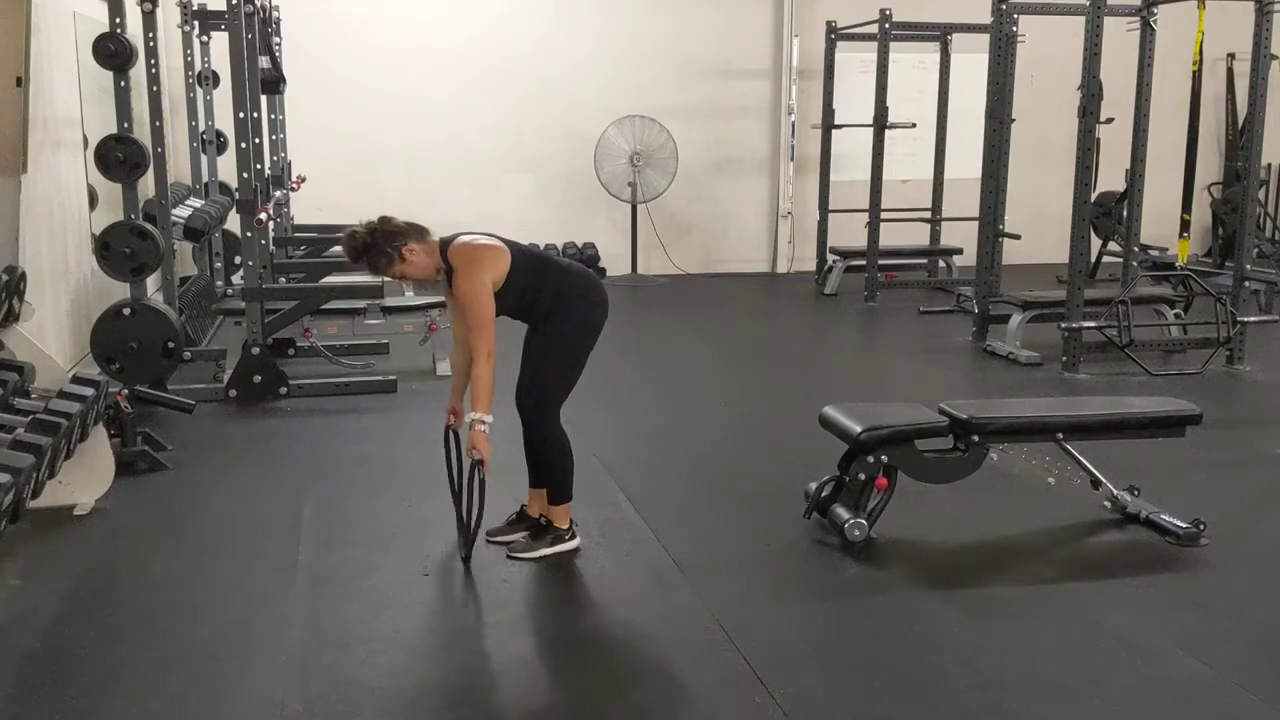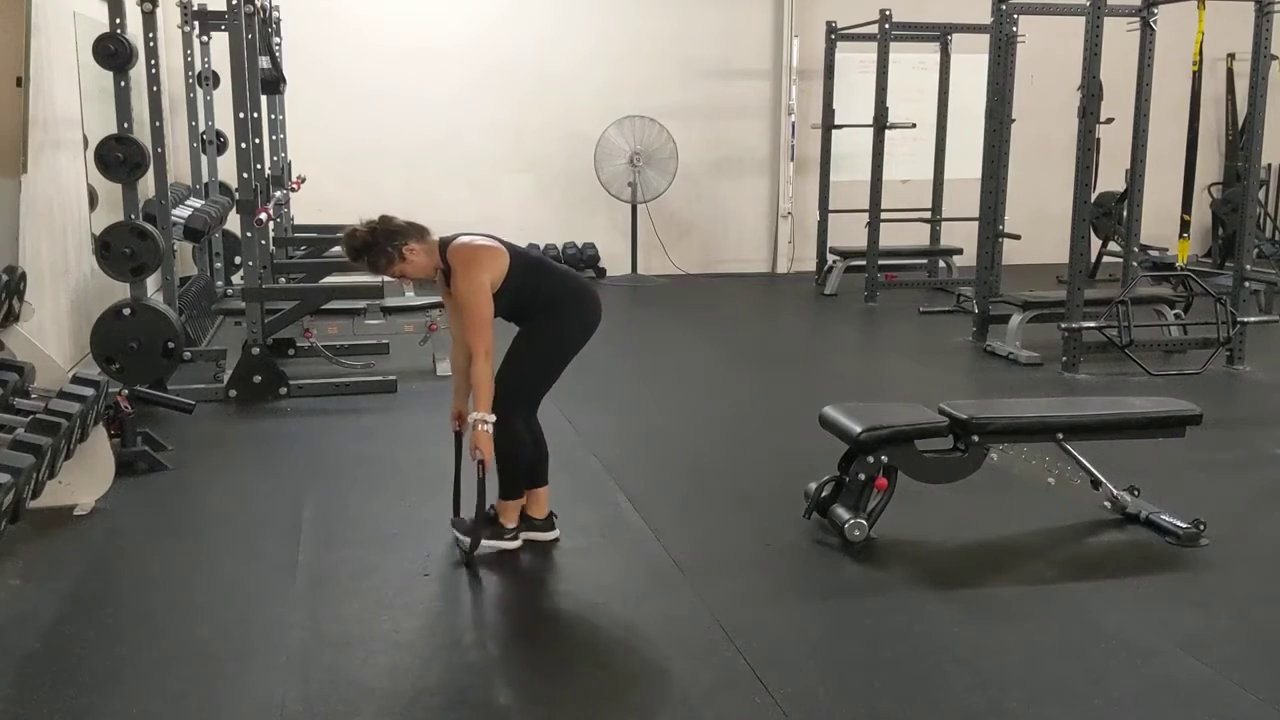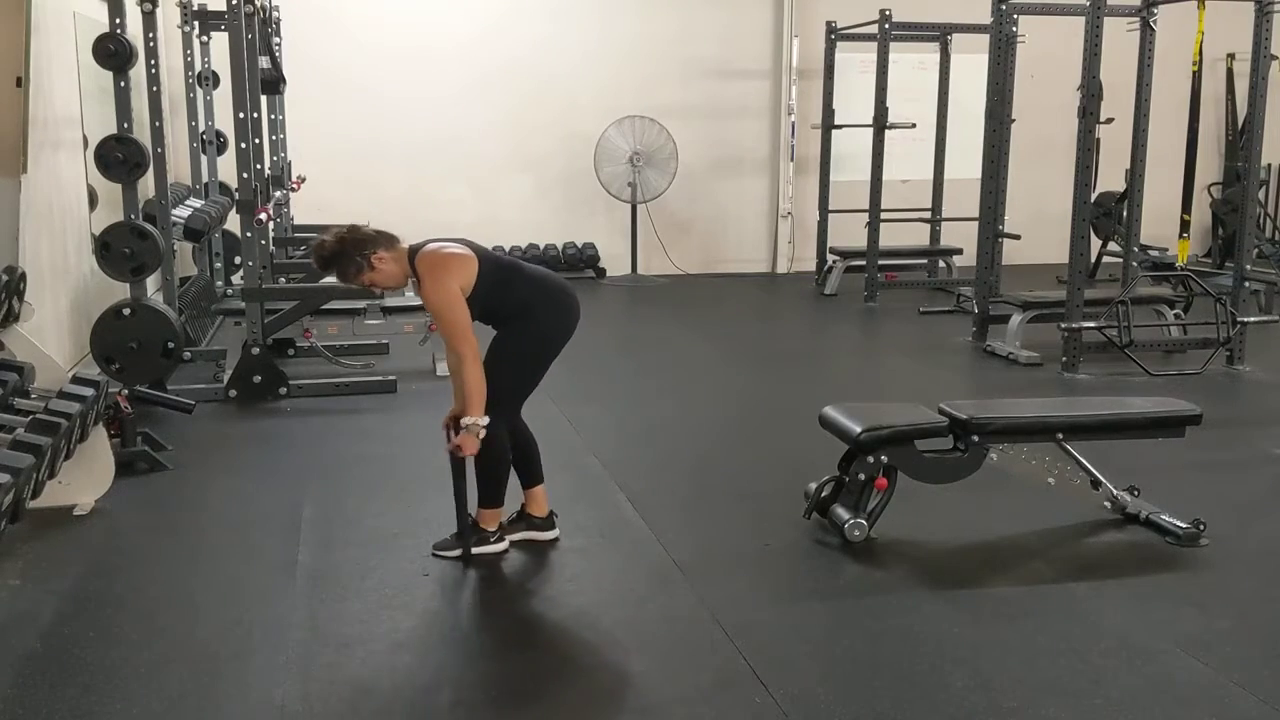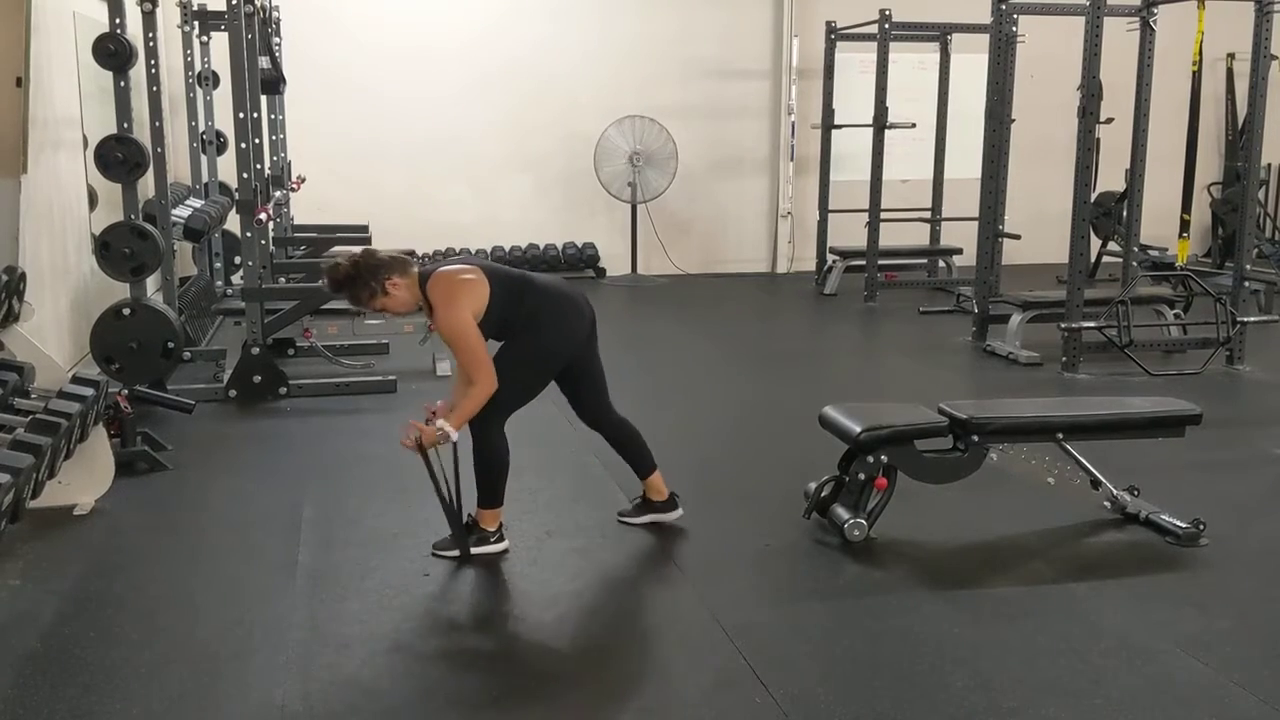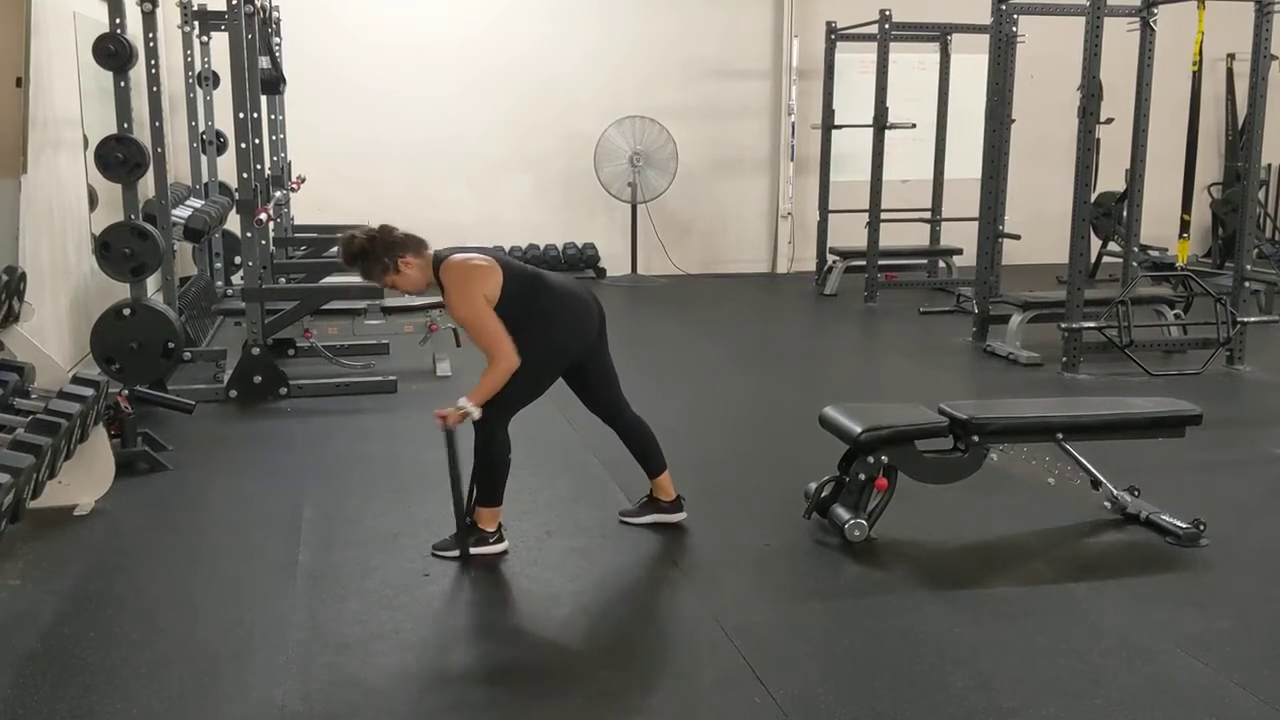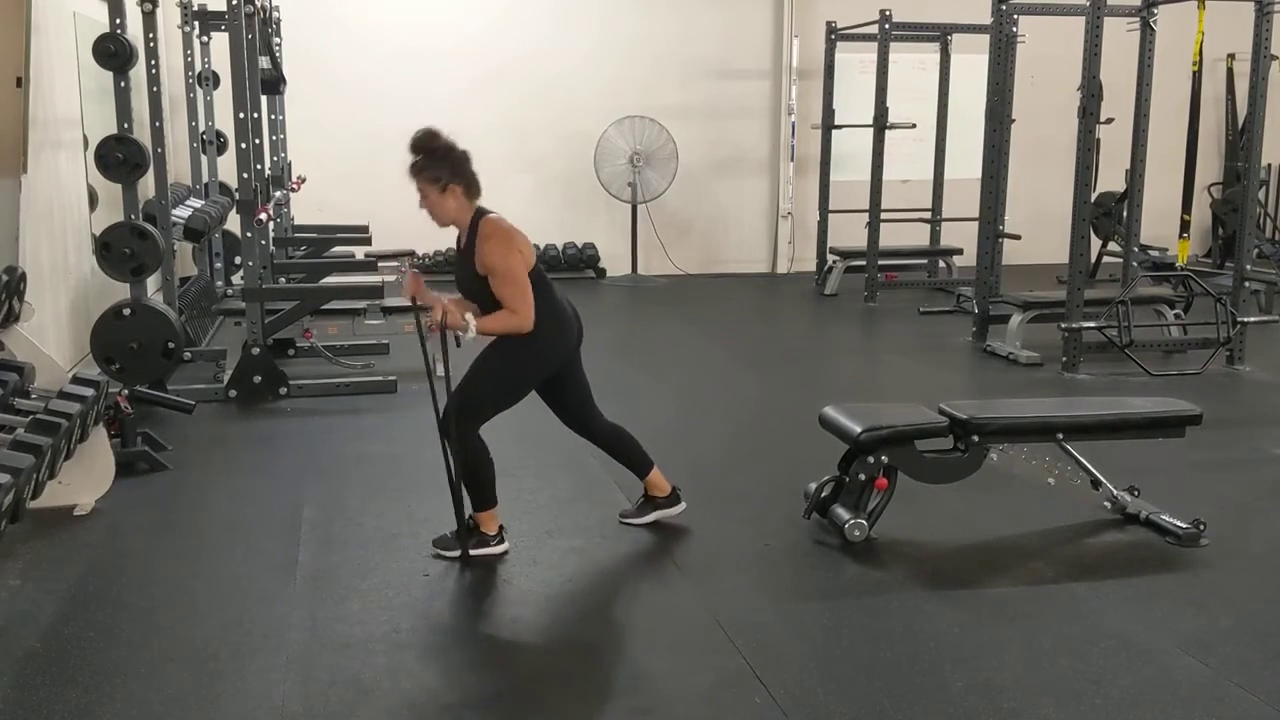
dt=0.5s
person 1, frame 1
left shoulder: (469, 266)
right shoulder: (449, 264)
left elbow: (484, 353)
right elbow: (464, 343)
left wrist: (478, 424)
right wrist: (456, 399)
left hip: (579, 307)
right hip: (554, 311)
left knee: (540, 411)
right knee: (529, 406)
left ankle: (561, 528)
right ankle: (535, 513)
person 1, frame 2
left shoulder: (467, 267)
right shoulder: (446, 267)
left elbow: (482, 353)
right elbow: (462, 344)
left wrist: (481, 423)
right wrist: (460, 403)
left hip: (570, 309)
right hip: (553, 311)
left knee: (506, 407)
right knee: (517, 408)
left ankle: (506, 524)
right ankle: (538, 515)
person 1, frame 3
left shoulder: (434, 276)
right shoulder: (426, 261)
left elbow: (470, 357)
right elbow: (458, 348)
left wrist: (472, 424)
right wrist: (464, 408)
left hip: (544, 313)
right hip: (549, 306)
left knee: (491, 415)
right knee: (502, 412)
left ankle: (489, 529)
right ankle: (537, 514)
person 1, frame 4
left shoulder: (446, 303)
right shoulder: (438, 281)
left elbow: (486, 381)
right elbow: (472, 361)
left wrist: (445, 429)
right wrist: (449, 408)
left hip: (554, 326)
right hip: (571, 311)
left knee: (486, 418)
right knee: (597, 411)
left ankle: (488, 529)
right ankle: (659, 498)
person 1, frame 5
left shoulder: (458, 286)
right shoulder: (452, 265)
left elbow: (507, 358)
left wrist: (467, 407)
right wrist: (489, 386)
left hip: (561, 326)
right hip: (579, 309)
left knee: (489, 417)
right knee: (612, 407)
left ankle: (486, 531)
right ankle: (666, 498)
person 1, frame 6
left shoulder: (493, 241)
right shoulder: (471, 234)
left elbow: (521, 318)
right elbow: (484, 307)
left wrist: (465, 323)
right wrist: (433, 299)
left hip: (541, 340)
right hip: (558, 333)
left knee: (458, 420)
right knee: (585, 420)
left ankle: (487, 532)
right ankle: (662, 492)
